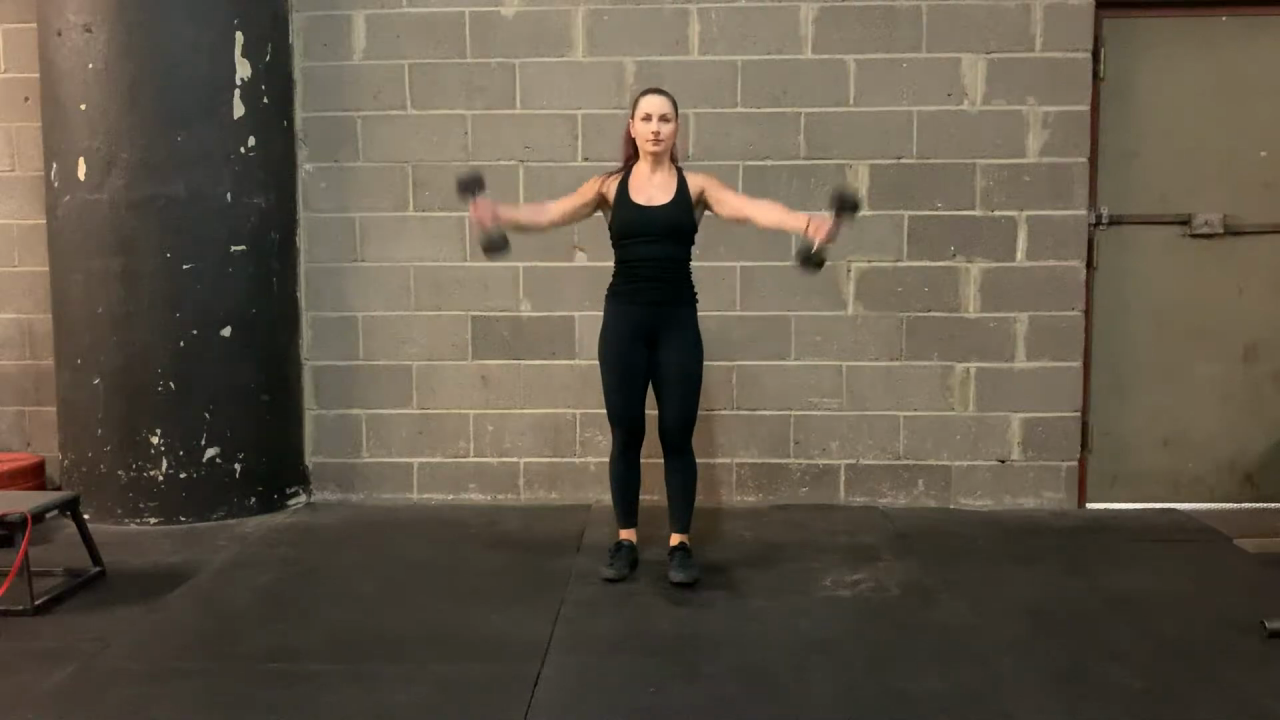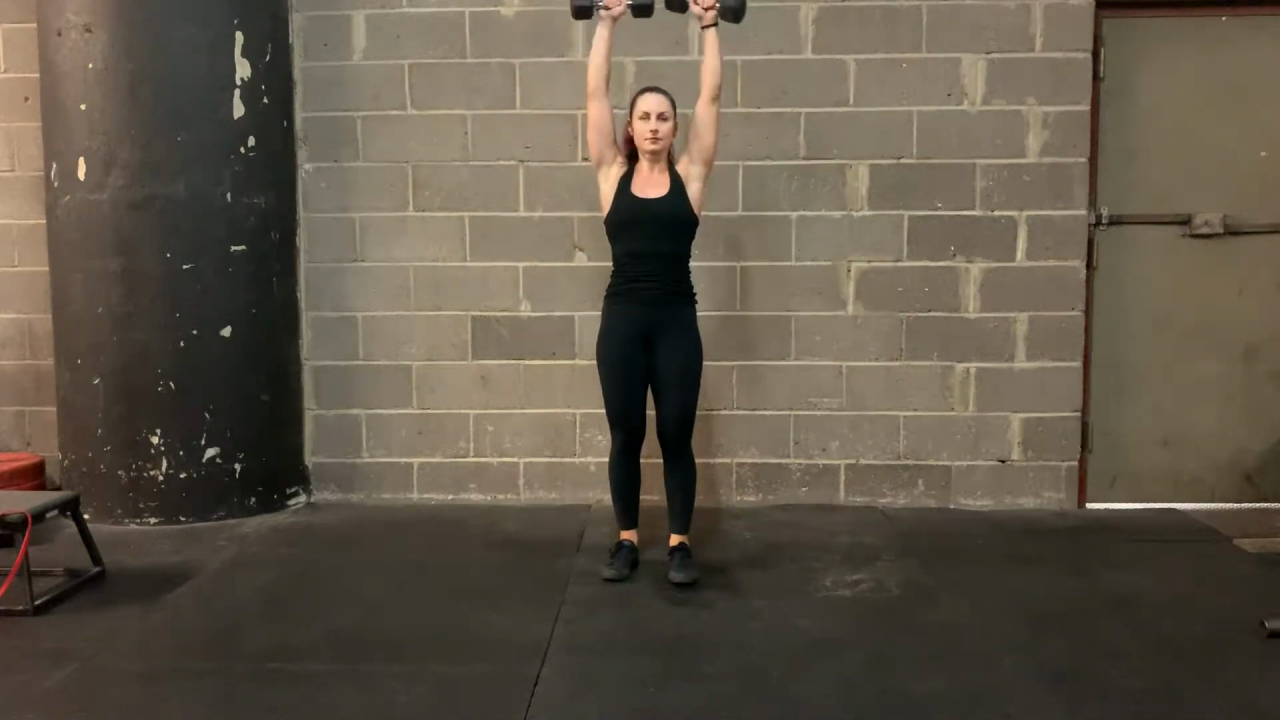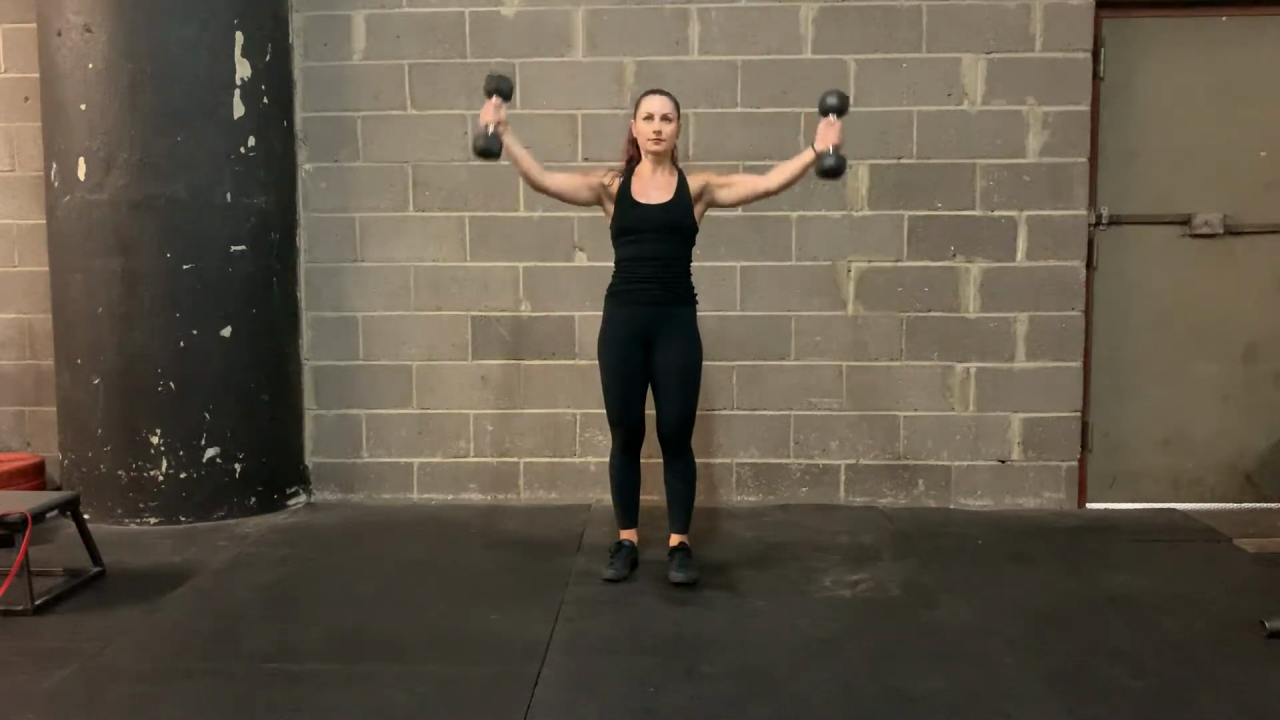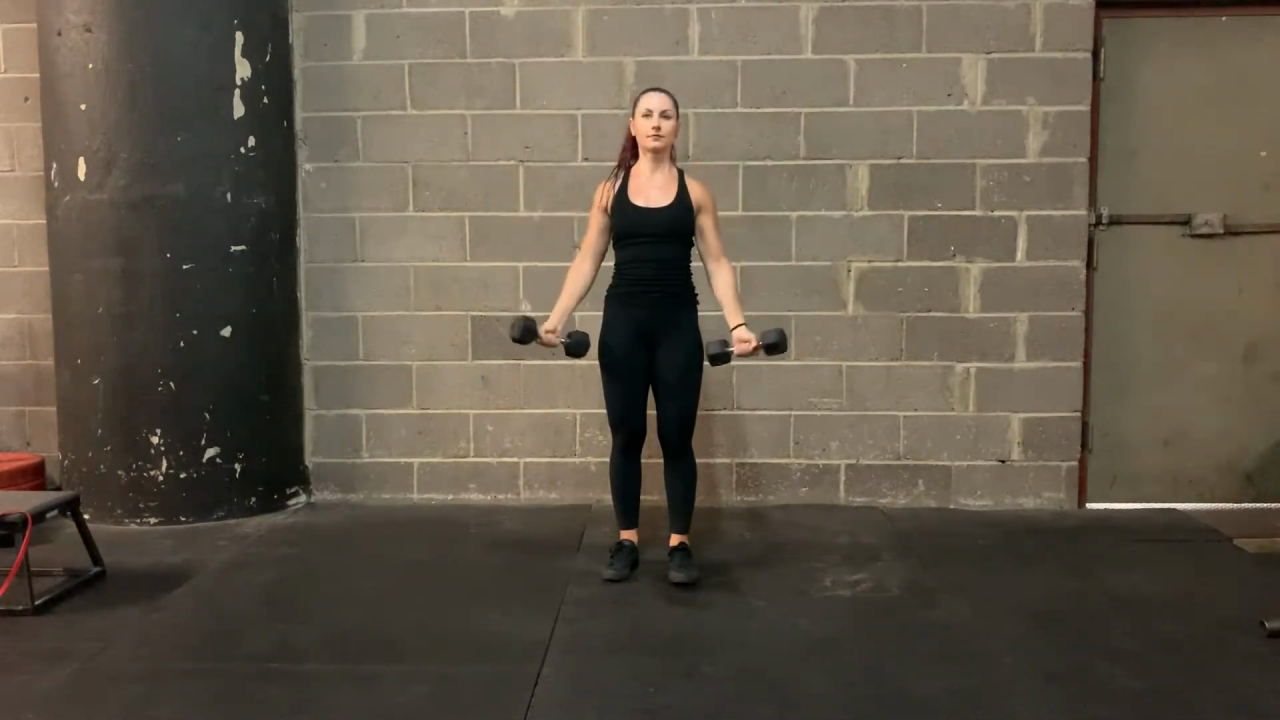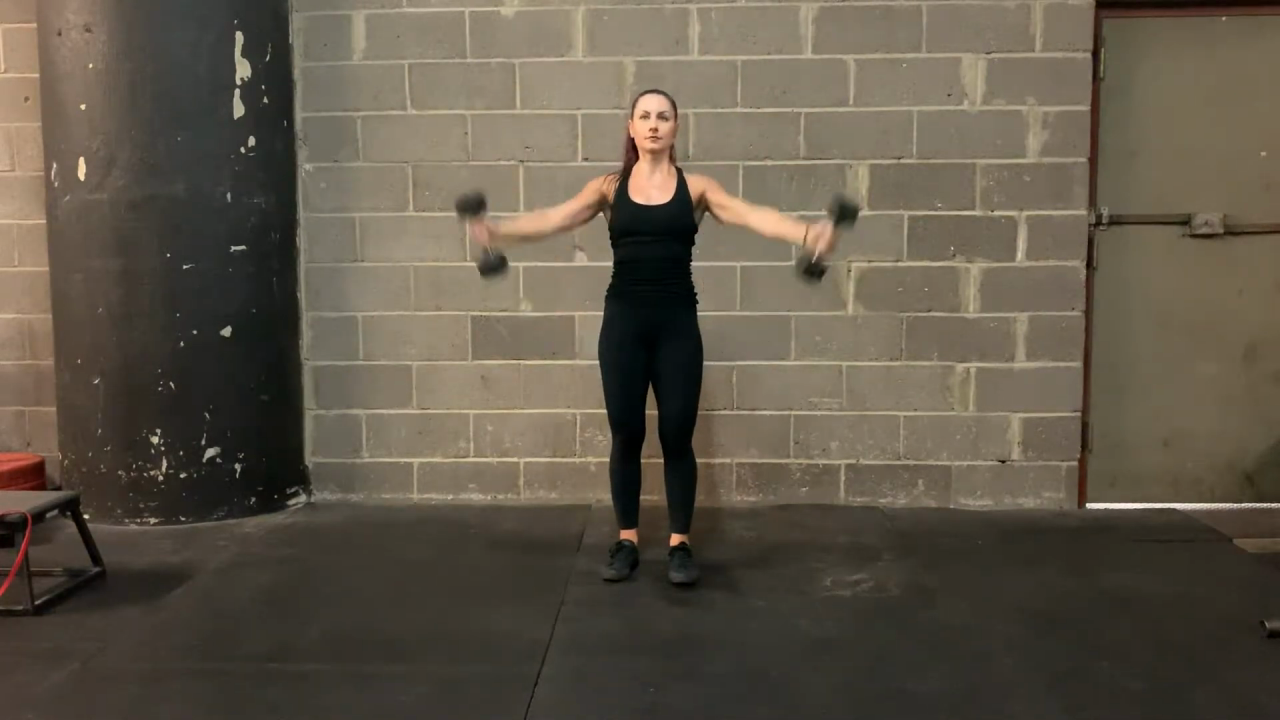
dt=1s
person 1, frame 1
left shoulder: (695, 185)
right shoulder: (609, 185)
left elbow: (749, 207)
right elbow: (552, 211)
left wrist: (804, 223)
right wrist: (501, 215)
left hip: (677, 319)
right hip: (624, 317)
left knee: (677, 435)
right knee: (626, 434)
left ankle: (680, 543)
right ankle: (625, 539)
person 1, frame 2
left shoulder: (689, 177)
right shoulder: (613, 176)
left elbow: (710, 99)
right elbow: (594, 95)
left hip: (676, 321)
right hip: (622, 319)
left knee: (676, 437)
right knee: (626, 436)
left ankle: (679, 543)
right ankle: (627, 539)
person 1, frame 3
left shoulder: (696, 187)
right shoulder: (611, 185)
left elbow: (768, 182)
right elbow: (543, 180)
left wrist: (816, 151)
right wrist: (503, 134)
left hip: (676, 321)
right hip: (623, 319)
left knee: (676, 436)
right knee: (625, 436)
left ankle: (679, 544)
right ankle: (626, 540)
person 1, frame 4
left shoulder: (695, 191)
right shoulder: (610, 189)
left elbow: (717, 262)
right elbow: (587, 259)
left wrist: (737, 323)
right wrist: (558, 316)
left hip: (678, 322)
right hip: (623, 321)
left knee: (677, 438)
right knee: (626, 436)
left ankle: (679, 545)
right ankle: (626, 542)
person 1, frame 5
left shoulder: (695, 187)
right shoulder: (610, 186)
left elbow: (750, 213)
right elbow: (558, 216)
left wrist: (804, 233)
right wrist: (502, 229)
left hip: (677, 322)
right hip: (624, 320)
left knee: (676, 436)
right knee: (626, 434)
left ankle: (680, 544)
right ankle: (626, 541)
